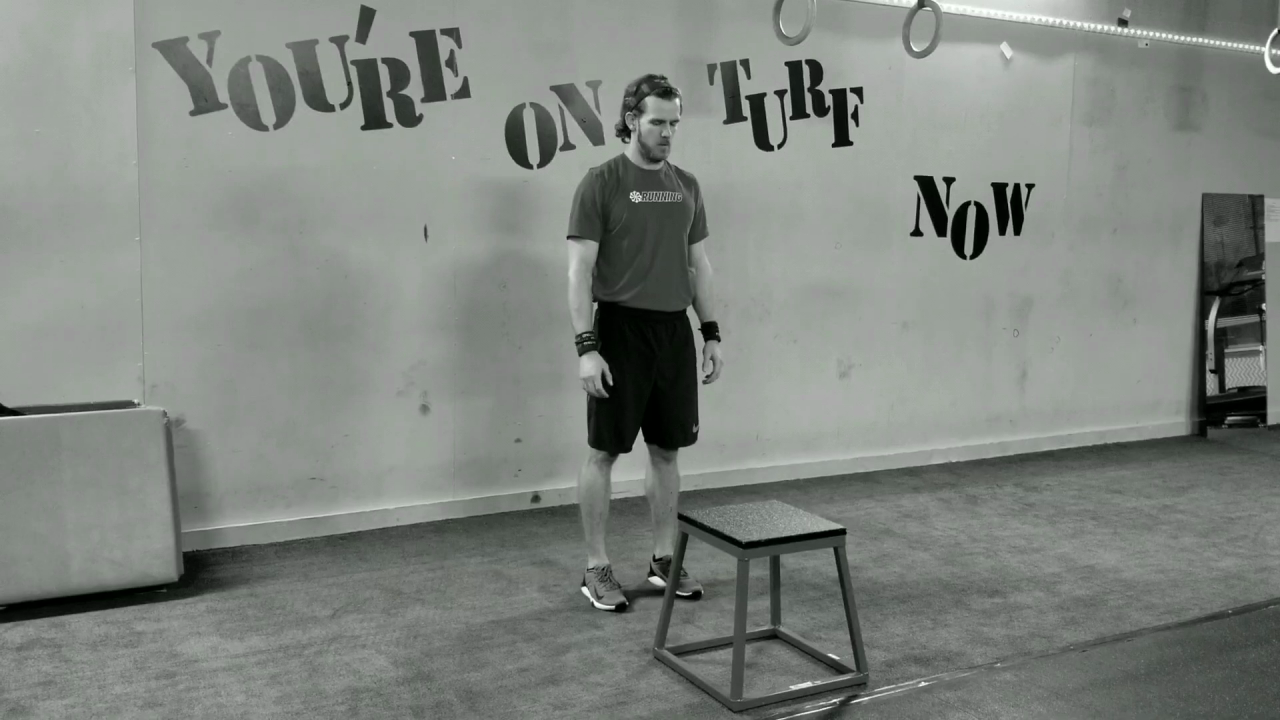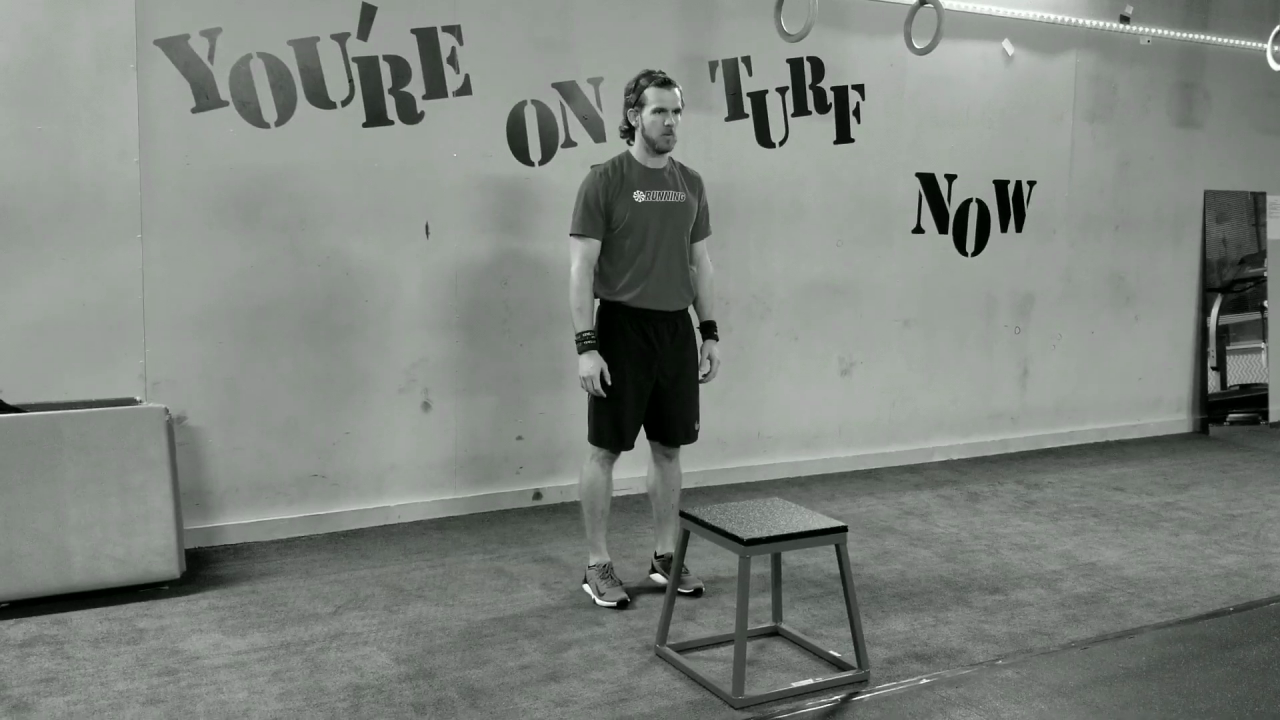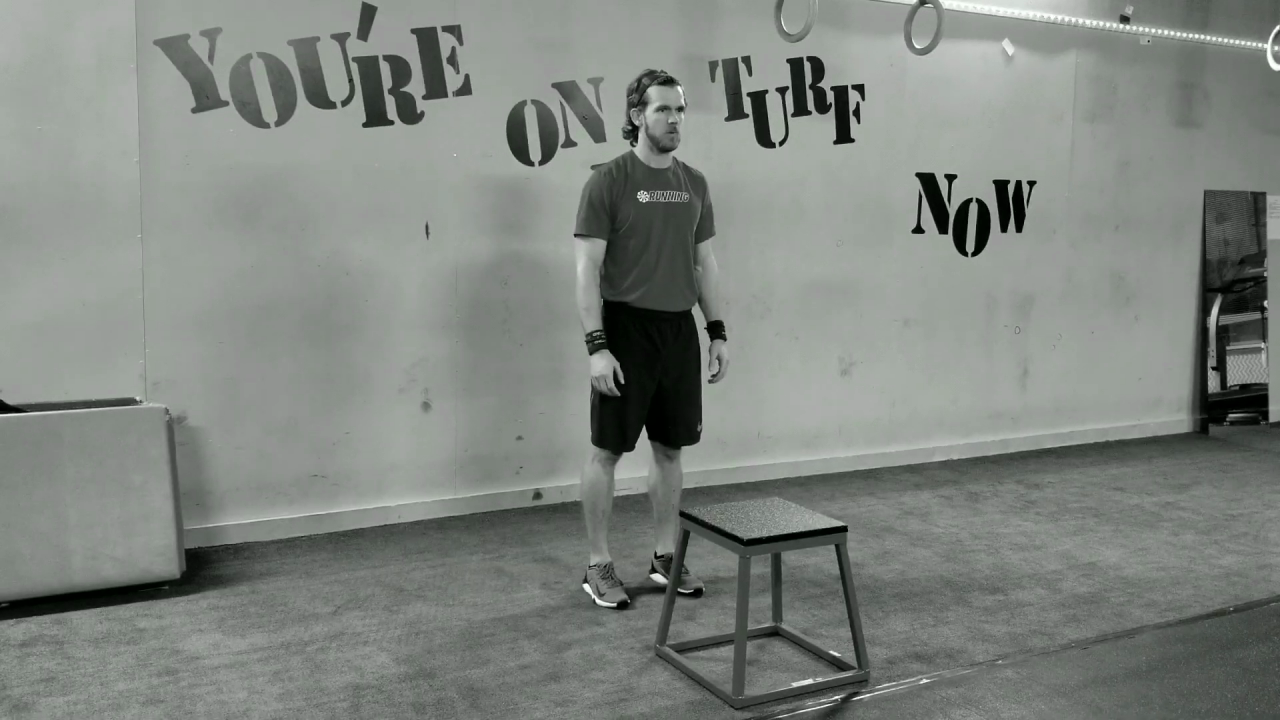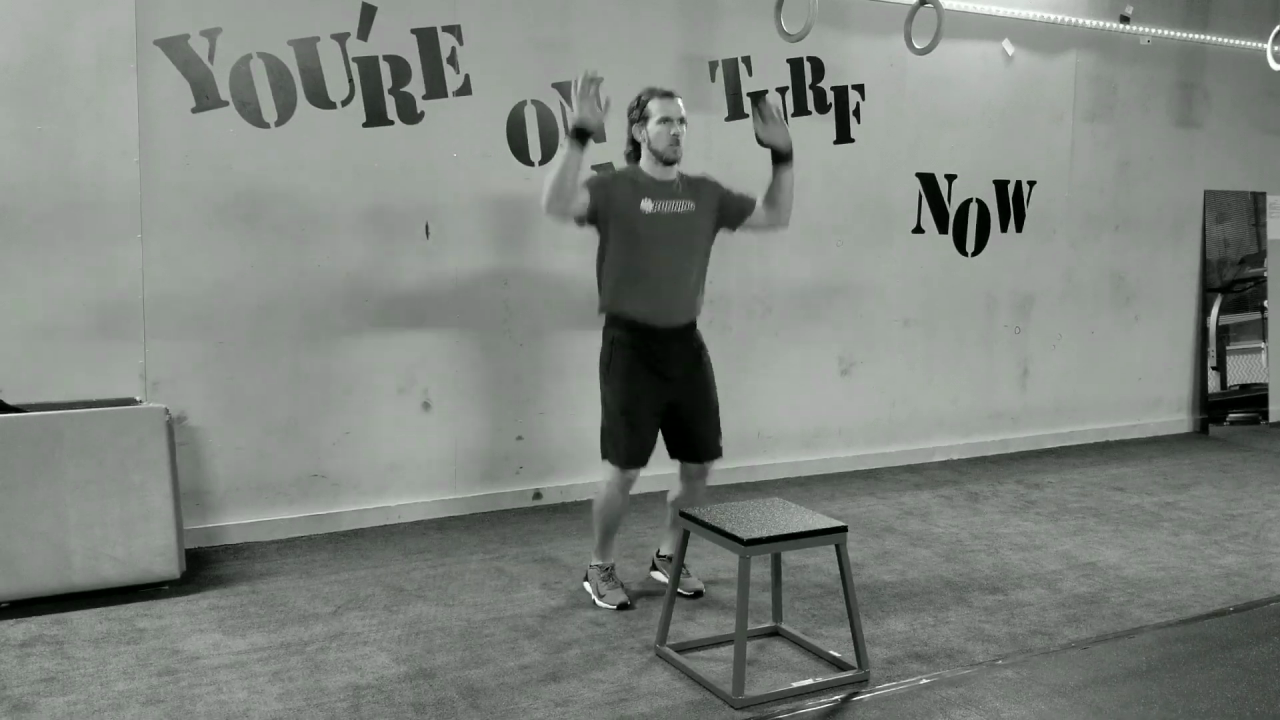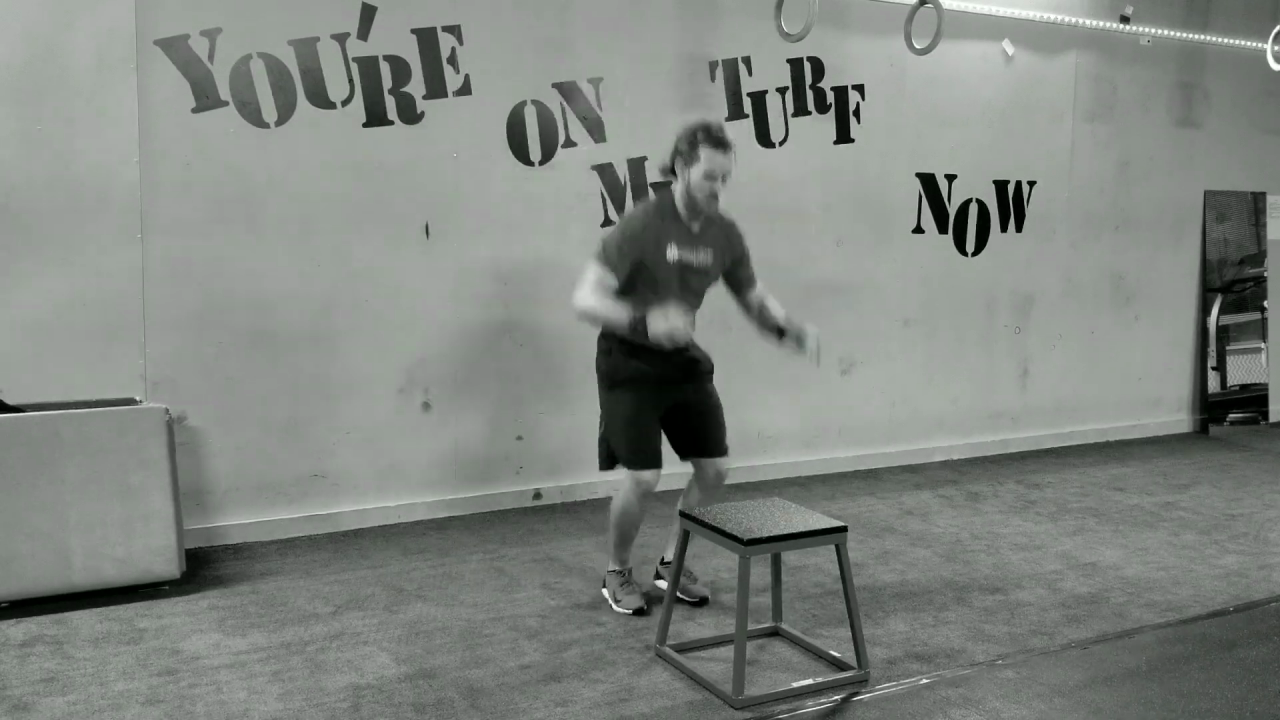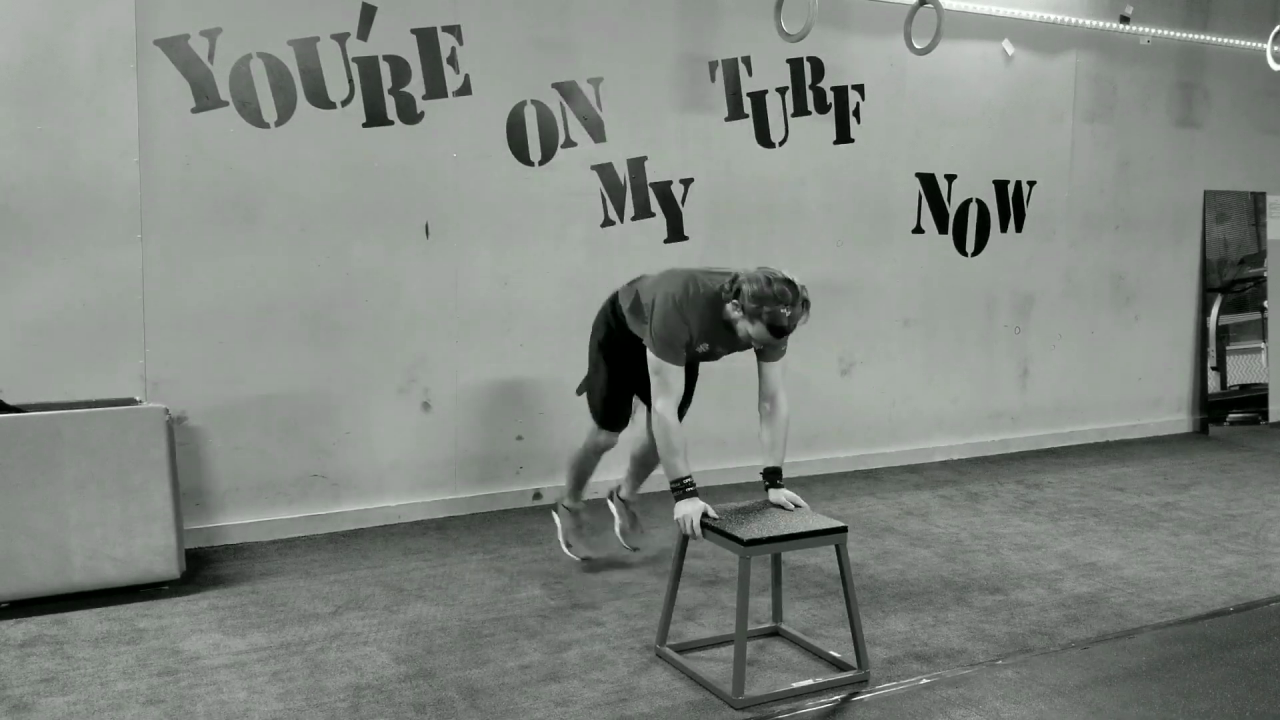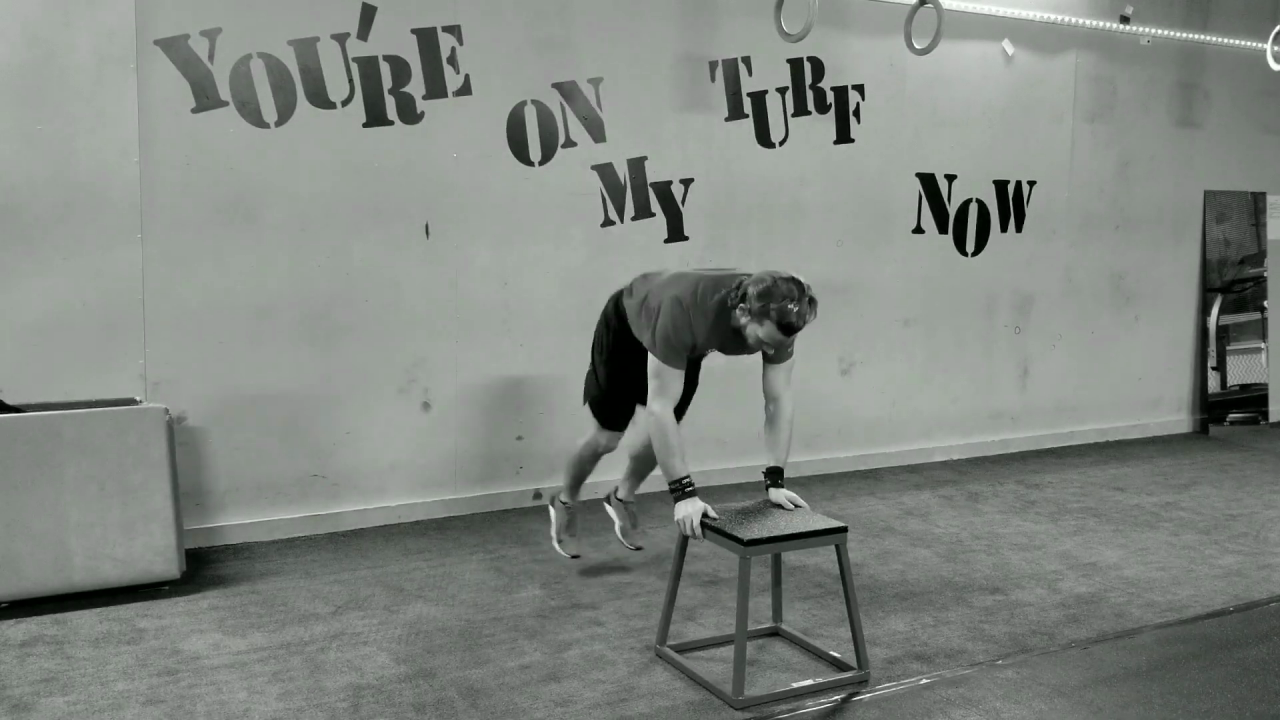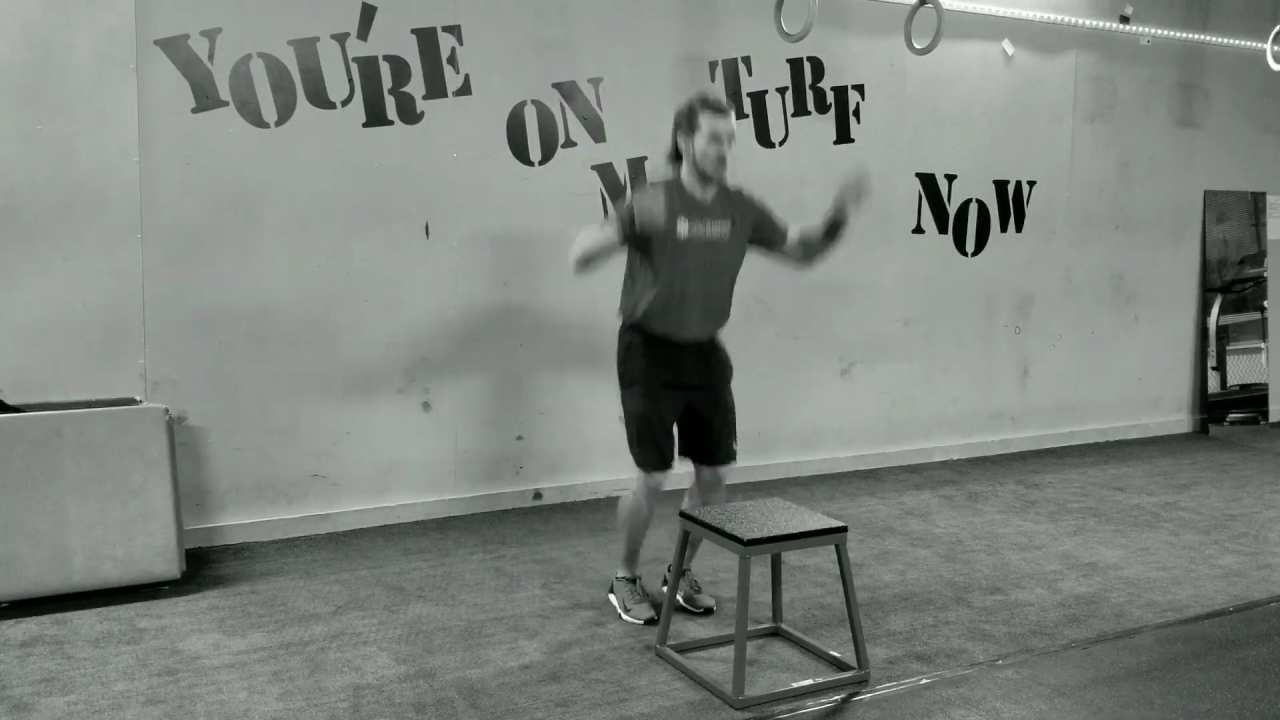
dt=0.5s
person 1, frame 1
left shoulder: (685, 184)
right shoulder: (600, 183)
left elbow: (698, 263)
right elbow: (580, 270)
left wrist: (711, 332)
right wrist: (586, 346)
left hip: (674, 331)
right hip: (621, 330)
left knee: (666, 450)
right knee: (604, 451)
left ankle: (664, 558)
right ankle: (596, 567)
person 1, frame 2
left shoulder: (690, 183)
right shoulder: (604, 181)
left elbow: (700, 262)
right elbow: (582, 268)
left wrist: (710, 332)
right wrist: (586, 346)
left hip: (677, 331)
right hip: (623, 329)
left knee: (669, 447)
right knee: (605, 449)
left ankle: (666, 556)
right ankle: (598, 564)
person 1, frame 3
left shoulder: (694, 183)
right shoulder: (608, 181)
left elbow: (704, 262)
right elbow: (587, 269)
left wrist: (718, 331)
right wrist: (597, 346)
left hip: (679, 332)
right hip: (627, 330)
left knee: (670, 449)
right knee: (607, 451)
left ankle: (665, 556)
right ankle: (598, 565)
person 1, frame 4
left shoulder: (704, 193)
right shoulder: (613, 189)
left elbow: (776, 216)
right elbow: (556, 204)
left wrist: (781, 156)
right wrist: (581, 134)
left hip: (686, 345)
right hip: (630, 347)
left knee: (698, 465)
right knee: (626, 470)
left ankle: (669, 556)
right ankle: (599, 567)
person 1, frame 5
left shoulder: (725, 233)
right shoulder: (639, 227)
left elbow: (754, 301)
right elbow: (585, 300)
left wrist: (786, 329)
right wrist: (643, 320)
left hip: (683, 359)
right hip: (629, 360)
left knee: (714, 468)
right knee: (643, 479)
left ankle: (672, 563)
right ankle: (617, 572)
person 1, frame 6
left shoulder: (773, 317)
right shoulder: (679, 302)
left elbow: (772, 401)
right elbow: (664, 405)
left wrist: (774, 481)
right wrist: (684, 492)
right hip: (627, 332)
left knee: (661, 434)
right knee: (607, 434)
left ankle: (624, 500)
right ankle: (570, 508)
person 1, frame 7
left shoulder: (779, 320)
right shoulder: (685, 308)
left elbow: (779, 401)
right elbow: (659, 407)
left wrist: (775, 480)
right wrist: (684, 493)
right hip: (627, 327)
left knee: (663, 438)
right knee: (606, 438)
left ankle: (622, 498)
right ankle: (565, 503)
person 1, frame 8
left shoulder: (742, 208)
right shoulder: (654, 201)
left elbow: (801, 253)
right elbow: (580, 258)
left wrist: (836, 222)
right wrist: (633, 226)
left hip: (706, 355)
right hip: (650, 356)
left knee: (715, 477)
right knee: (653, 479)
left ankle: (683, 572)
right ankle: (626, 578)
